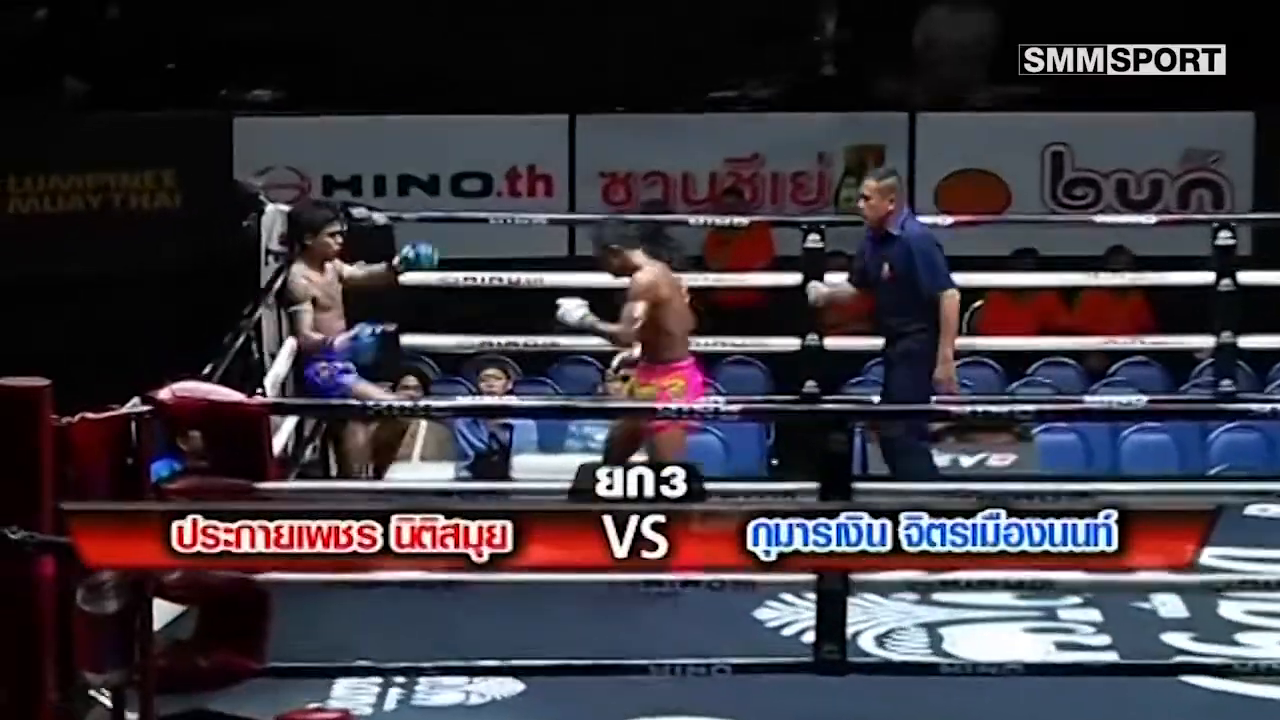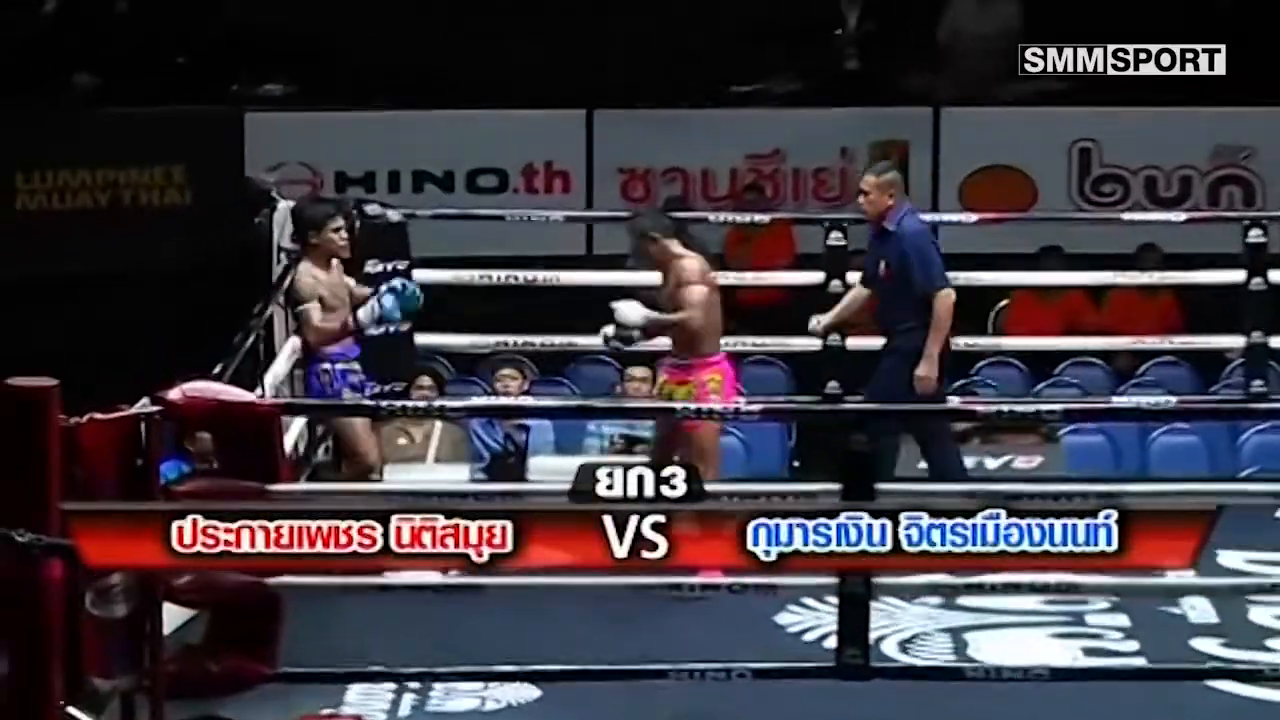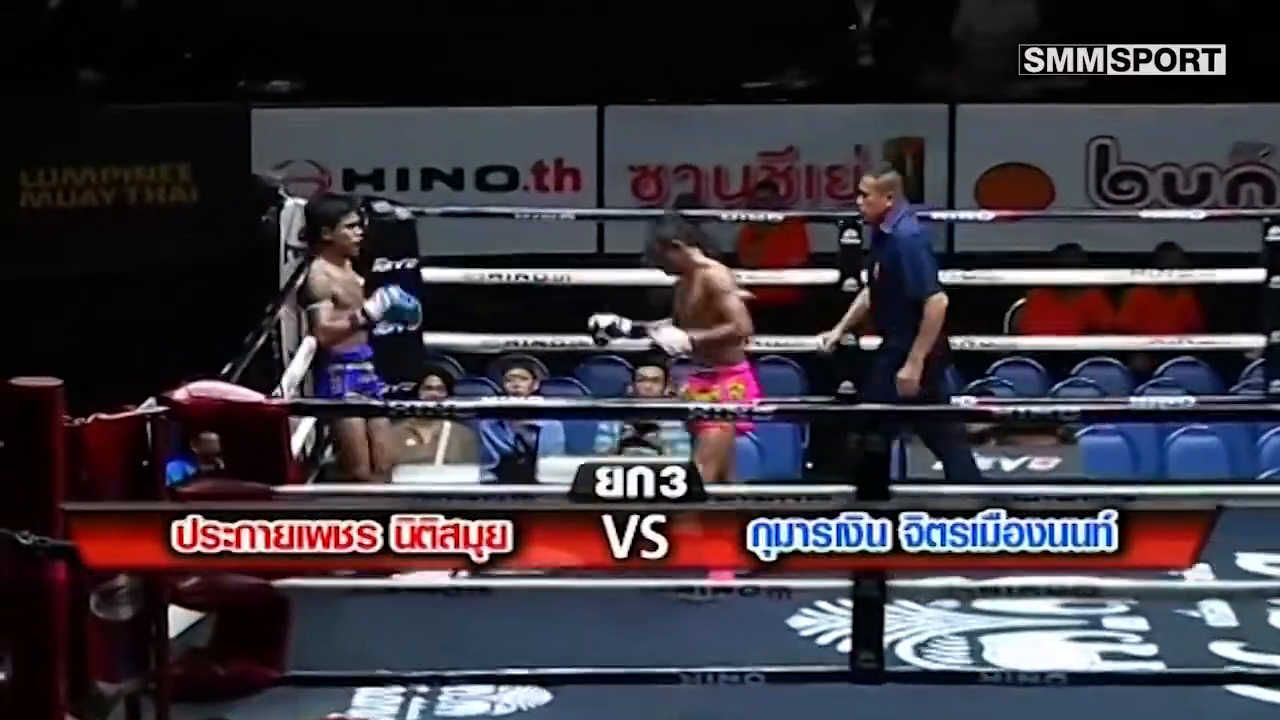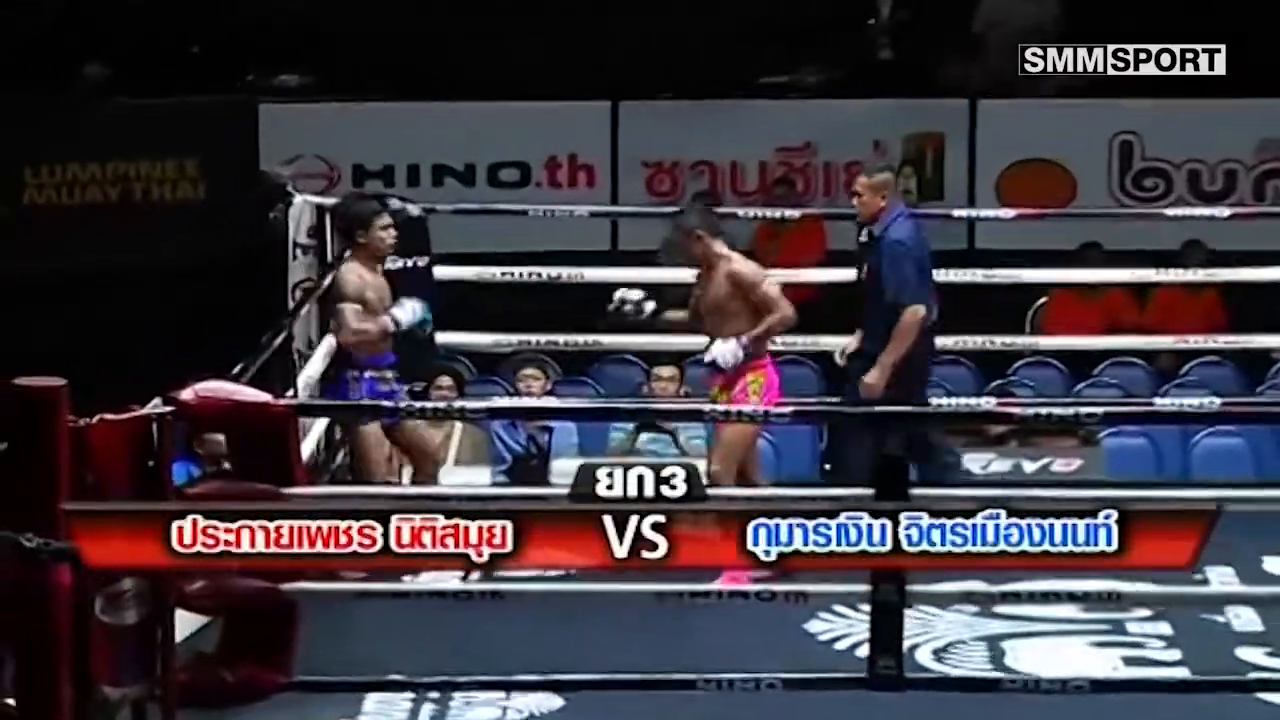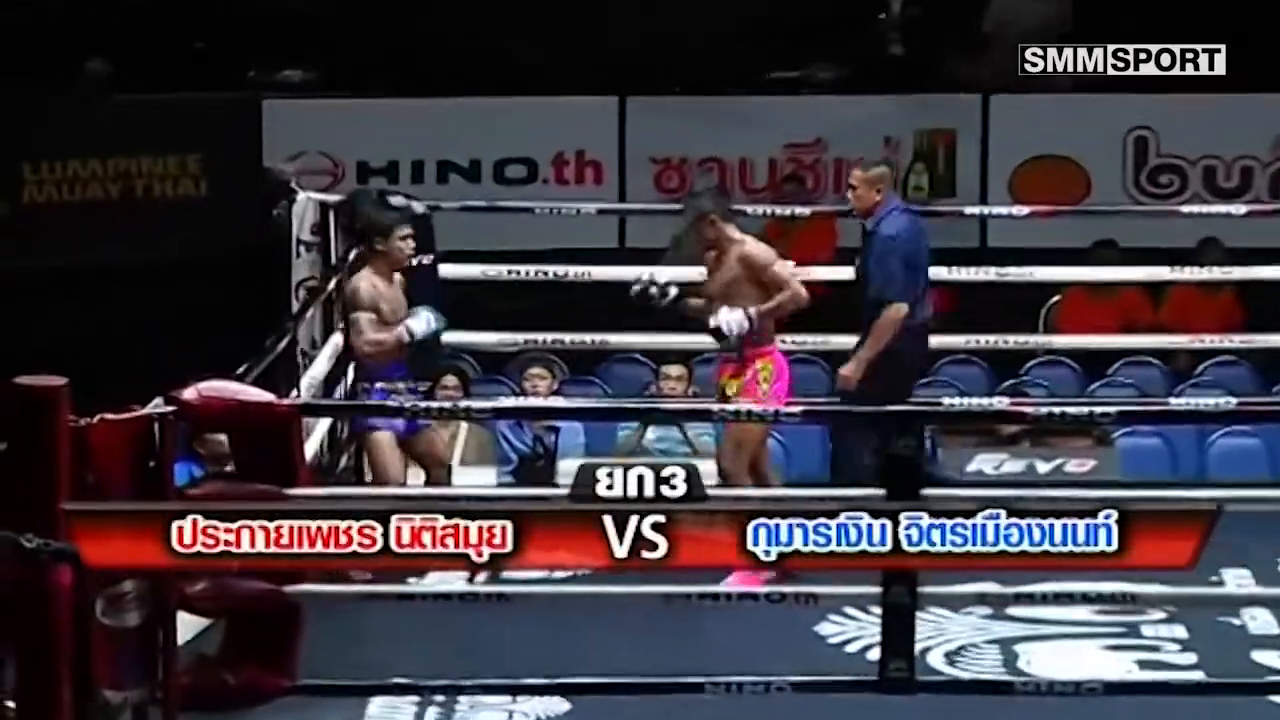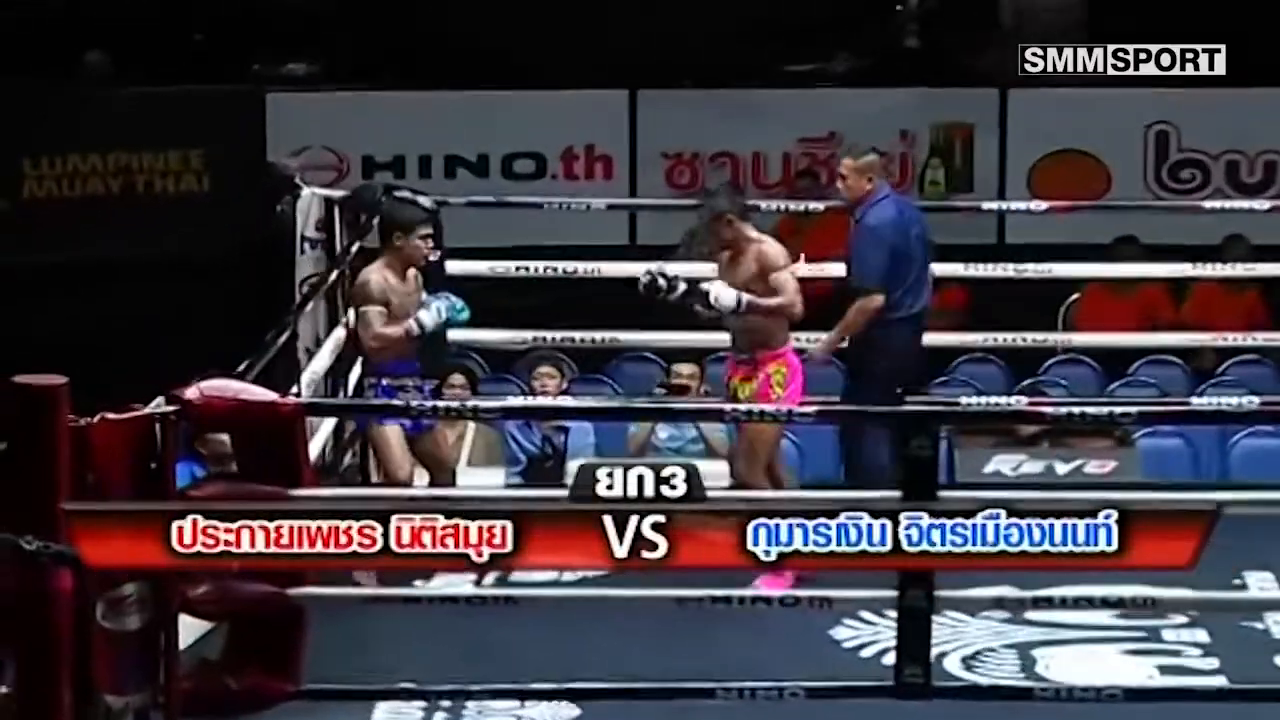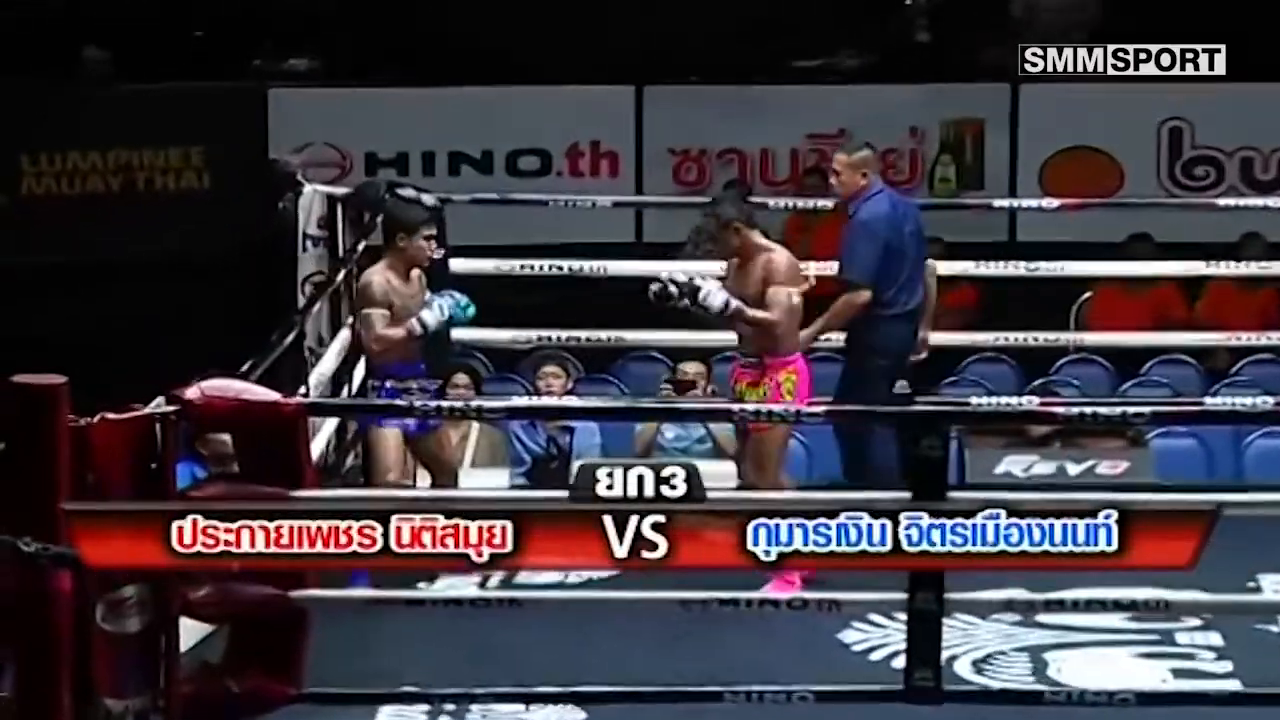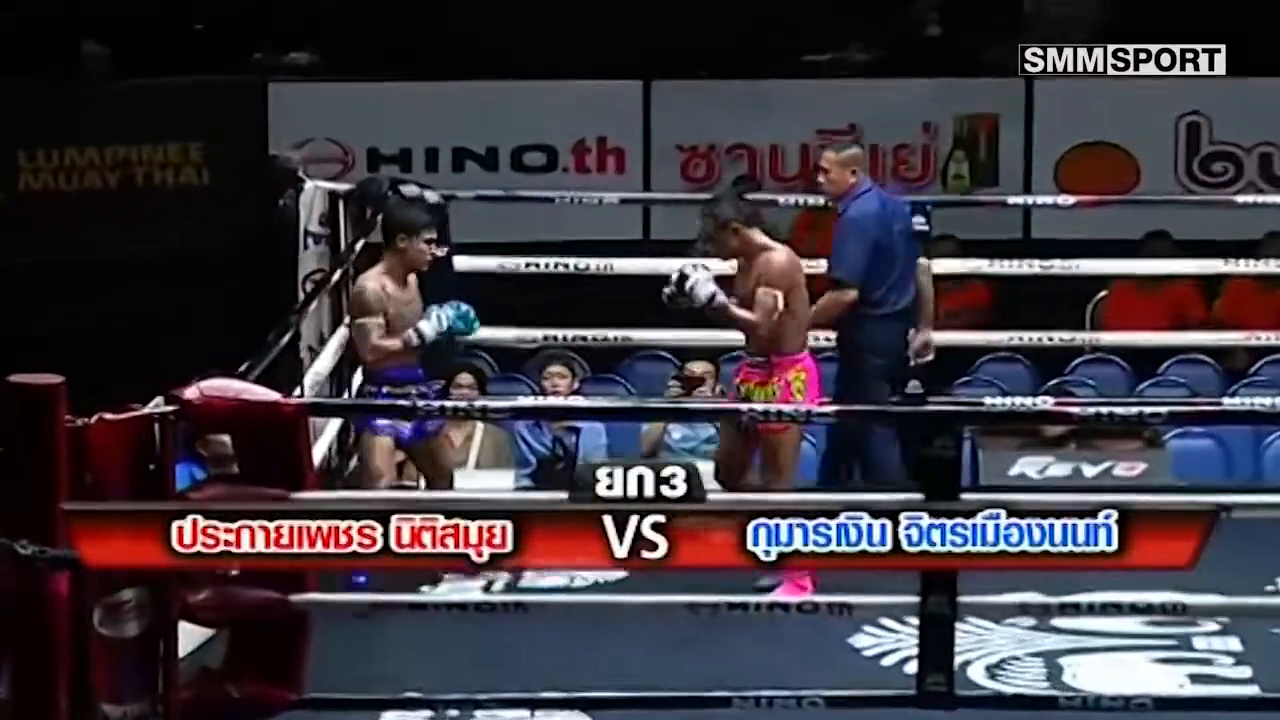
dt=0.1s
person 1, frame 1
left shoulder: (645, 280)
right shoulder: (656, 273)
left elbow: (625, 335)
left wrist: (582, 319)
right wrist: (640, 351)
left hip: (669, 381)
right hip: (652, 376)
right knee: (615, 451)
person 1, frame 2
left shoulder: (689, 267)
right shoulder: (673, 269)
left elbow: (693, 323)
left wrist: (643, 318)
right wrist: (636, 330)
left hip: (704, 376)
right hip: (681, 372)
left knee: (703, 471)
right knee: (660, 458)
person 1, frame 3
left shoulder: (715, 275)
right shoulder: (683, 283)
left elbow: (742, 328)
right elbow: (675, 325)
left wrist: (691, 340)
right wrist: (628, 328)
left hip: (727, 385)
right hip: (702, 383)
left knee: (704, 476)
right knee: (718, 478)
left ankle: (722, 565)
person 1, frame 4
left shoulder: (740, 269)
right shoulder: (709, 273)
left elbow: (785, 314)
right elbow: (695, 319)
left wrist: (741, 347)
right wrist: (650, 312)
left hip: (749, 381)
right hip: (726, 380)
left knee: (720, 474)
right knee: (743, 475)
person 1, frame 5
left shoulder: (752, 252)
right shoulder: (714, 258)
left elbow: (799, 296)
left wrist: (750, 316)
right wrist: (670, 297)
left hip: (759, 368)
right hip: (731, 366)
left knee: (731, 463)
right knee: (752, 463)
person 1, frame 6
left shoulder: (769, 252)
right shoulder: (728, 258)
left elbow: (795, 309)
right elbow: (720, 308)
left wrist: (738, 301)
right wrist: (678, 290)
left hip: (771, 370)
right hip: (742, 368)
left knee: (748, 472)
right knee: (765, 468)
left ankle: (779, 569)
person 1, frame 7
left shoulder: (778, 262)
right shoulder: (737, 264)
left elbow: (779, 325)
right elbow: (730, 314)
left wrist: (726, 304)
right wrist: (687, 296)
left hip: (778, 376)
right hip: (748, 373)
left knee: (758, 478)
right knee: (762, 473)
left ankle: (787, 572)
person 1, frame 8
left shoulder: (778, 261)
right shoulder: (746, 262)
left elbow: (758, 325)
left wrist: (711, 299)
right wrist: (697, 296)
left hip: (785, 377)
right hip: (753, 371)
left knee: (777, 482)
right knee: (728, 468)
left ankle: (800, 576)
person 2, frame 1
left shoulder: (915, 238)
right shoulder: (874, 238)
left elbow: (948, 296)
right elbow: (855, 287)
left wrist: (945, 359)
right wrist: (826, 292)
left hip: (918, 345)
right hip: (898, 344)
left knee: (895, 430)
right knee: (907, 429)
person 2, frame 2
left shoulder: (913, 235)
right shoulder: (881, 234)
left elbow: (944, 296)
right elbow: (866, 288)
left wrist: (930, 359)
right wrist: (830, 318)
left hip: (914, 343)
right hip: (905, 341)
left knee: (879, 428)
right knee: (933, 432)
person 2, frame 3
left shoulder: (907, 238)
right shoulder: (883, 234)
left elbow: (936, 302)
right elbow: (874, 291)
left wrist: (913, 363)
right wrist: (841, 328)
left hip: (908, 348)
right hip: (904, 345)
right knee: (942, 434)
person 2, frame 4
left shoulder: (895, 242)
right shoulder: (896, 229)
left elbow: (912, 311)
left wrist: (882, 368)
right wrist: (860, 337)
left hip: (899, 353)
right hip: (911, 351)
left knee: (856, 432)
right knee: (918, 437)
person 2, frame 5
left shoulder: (887, 237)
right shoulder: (903, 222)
left elbow: (896, 308)
left wrist: (858, 362)
left hip: (891, 349)
right hip: (907, 346)
left knee: (853, 431)
right knee: (888, 430)
person 2, frame 6
left shoulder: (874, 225)
right shoulder: (907, 211)
left elbow: (870, 299)
right elbow: (925, 274)
left wrist: (831, 342)
left hip: (884, 336)
right hip: (907, 331)
left knee: (865, 427)
right knee: (863, 419)
person 2, frame 7
left shoulder: (866, 220)
right shoulder: (902, 207)
left elbow: (859, 294)
right elbow: (927, 270)
left wrist: (813, 332)
right wrist: (923, 326)
left hip: (877, 333)
right hip: (902, 327)
left knee: (870, 426)
right knee: (851, 415)
person 2, frame 8
left shoulder: (856, 218)
right shoulder: (892, 206)
left elbow: (846, 293)
right elbow: (920, 268)
right wrist: (924, 326)
left hip: (869, 335)
right hip: (893, 329)
left knee: (873, 429)
right knee: (846, 418)
person 3, frame 1
left shoulder: (331, 266)
right shoulder: (299, 279)
left elbow: (368, 275)
right elbow: (304, 338)
left wrist: (400, 263)
right wrist: (339, 344)
left hip: (341, 369)
right hip: (325, 371)
left knee: (355, 460)
person 3, frame 2
left shoulder: (333, 267)
right shoulder: (306, 278)
left elbow: (361, 296)
right elbow: (314, 334)
left wrist: (390, 291)
right wrist: (361, 319)
left hip: (351, 371)
right hip: (330, 375)
left knee: (364, 463)
right knee: (367, 462)
person 3, frame 3
left shoulder: (344, 266)
right shoulder: (319, 276)
right elbow: (323, 334)
left wrist: (392, 301)
right wrist: (370, 312)
left hip: (363, 371)
right hip: (340, 376)
left knee: (384, 463)
right knee: (359, 473)
person 3, frame 4
left shoulder: (376, 271)
right shoulder: (349, 278)
right elbow: (349, 336)
left wrist: (410, 315)
right wrist: (396, 318)
left hip: (387, 380)
right hip: (361, 384)
left knee: (429, 456)
right knee: (376, 479)
person 3, frame 5
left shoulder: (396, 280)
right shoulder: (363, 287)
right elbow: (364, 346)
left wrist: (423, 323)
right wrist: (412, 330)
left hip: (402, 390)
right hip: (375, 394)
right knee: (391, 484)
person 3, frame 6
left shoulder: (413, 276)
right shoulder: (373, 281)
right elbow: (372, 339)
left wrist: (442, 311)
right wrist: (422, 321)
left hip: (412, 386)
right hip: (383, 389)
left knee: (443, 470)
right knee: (400, 478)
person 3, frame 7
left shoulder: (417, 276)
right shoulder: (375, 282)
right elbow: (375, 342)
left wrist: (446, 310)
right wrist: (424, 321)
left hip: (417, 386)
right hip: (387, 391)
left knee: (446, 472)
right knee: (389, 481)
person 3, frame 8
left shoulder: (411, 280)
right shoulder: (371, 288)
right elbow: (370, 352)
left wrist: (444, 320)
right wrist: (423, 331)
left hip: (415, 391)
right hip: (382, 396)
left knee: (442, 477)
right knee: (380, 488)
